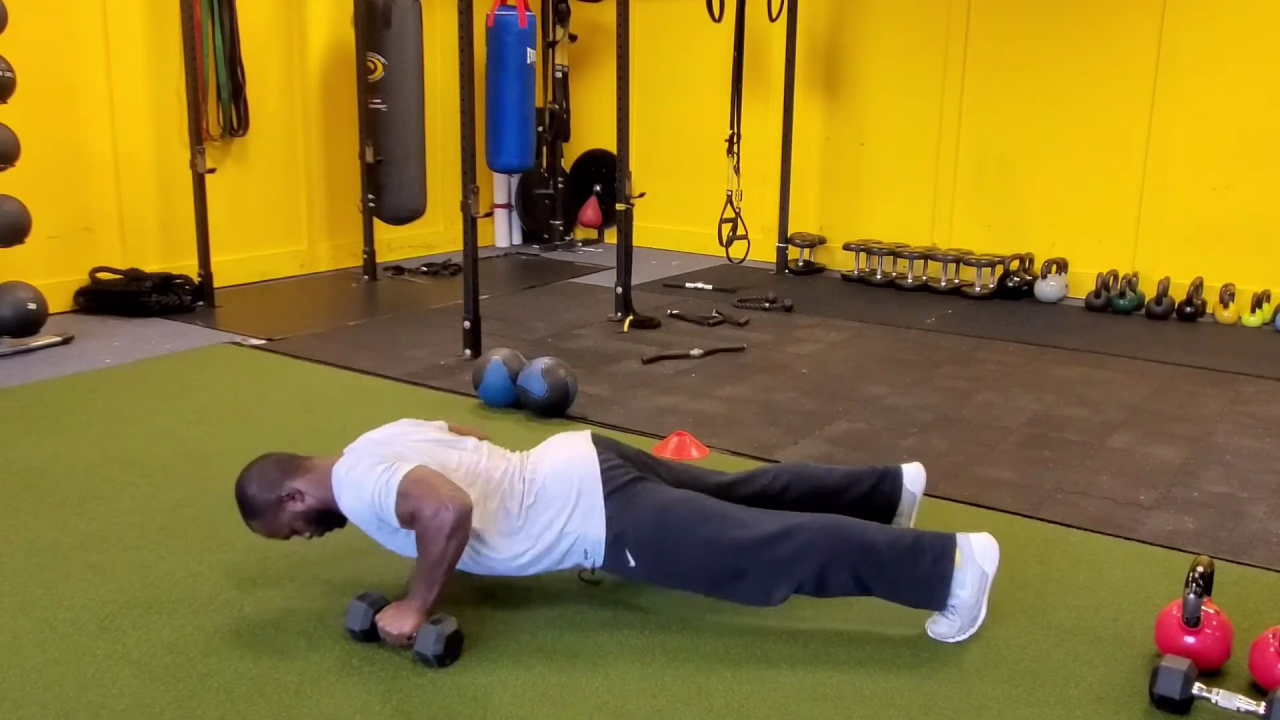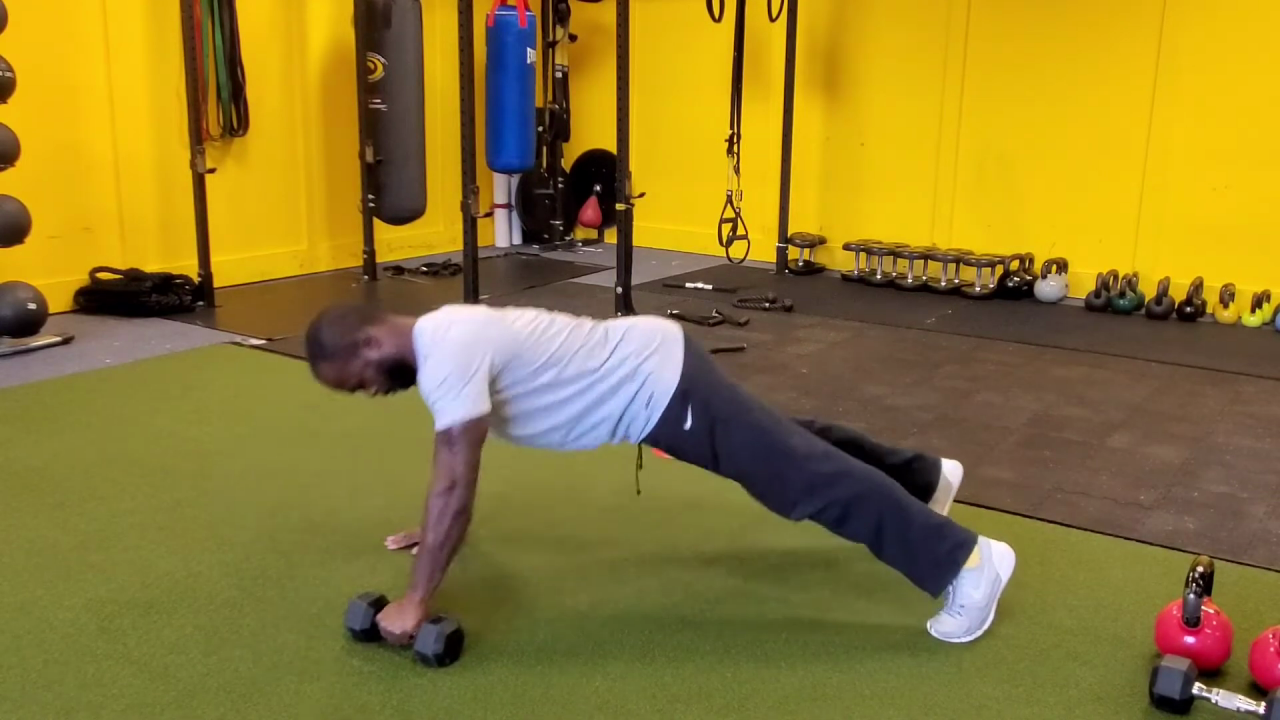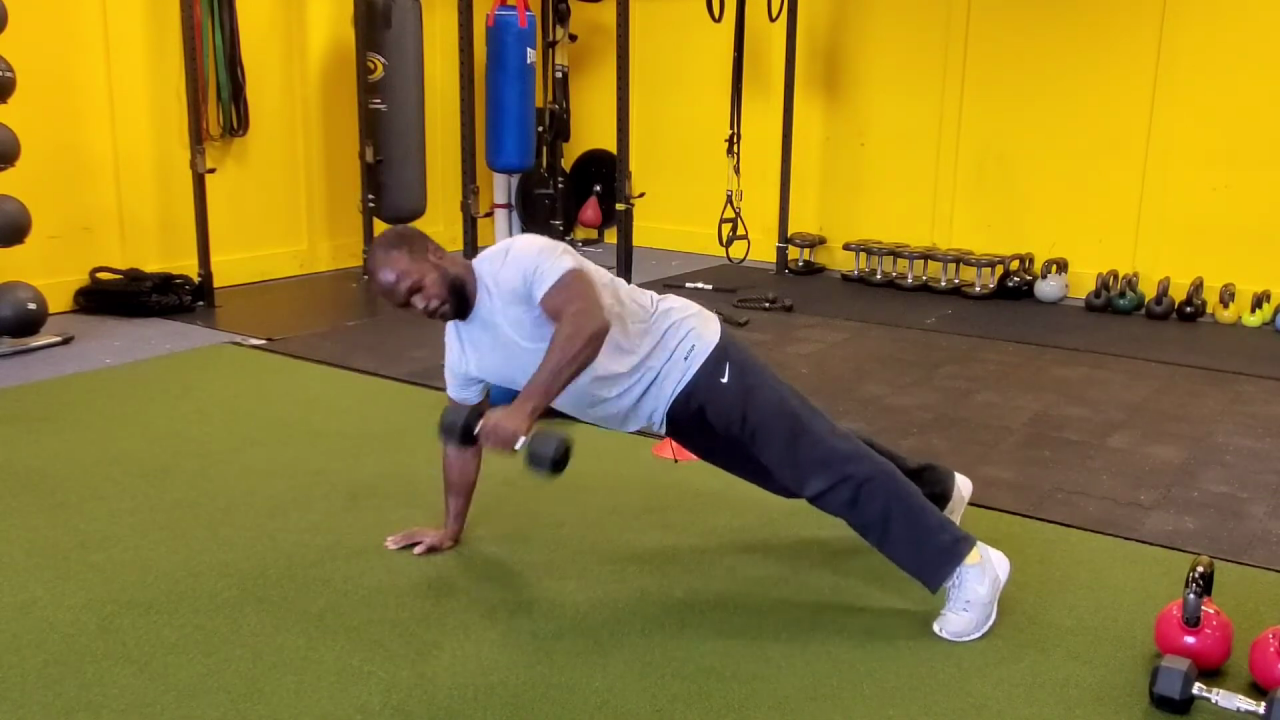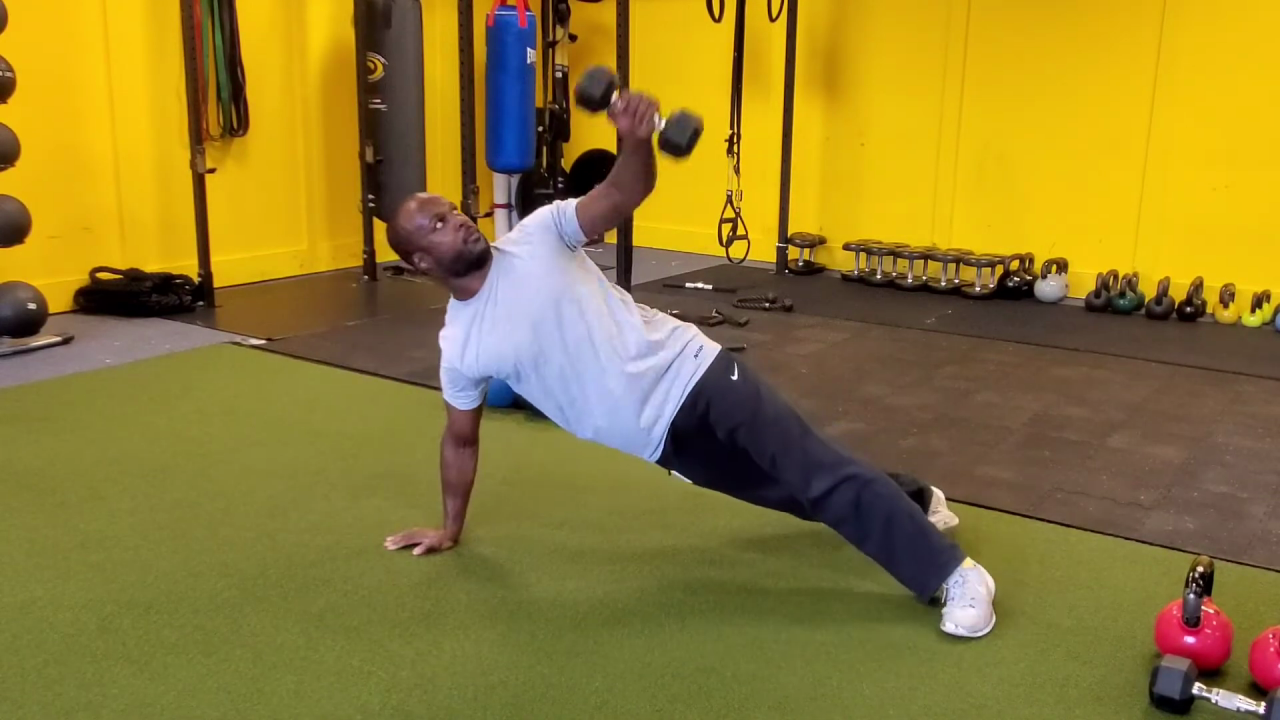
dt=0.4s
person 1, frame 1
left shoulder: (359, 485)
right shoulder: (383, 443)
left elbow: (449, 510)
left wrist: (416, 606)
right wrist: (422, 534)
left hip: (598, 518)
right hip: (581, 463)
left knee: (769, 550)
right knee: (747, 493)
left ankle: (951, 563)
right ankle: (890, 487)
person 1, frame 2
left shoulder: (444, 355)
right shoulder: (439, 337)
left elbow: (457, 482)
right elbow: (454, 453)
left wrist: (417, 599)
right wrist: (435, 525)
left hip: (657, 384)
right hip: (646, 360)
left knee: (807, 477)
right knee: (797, 445)
left ankle: (967, 563)
right ankle: (925, 479)
person 1, frame 3
left shoulder: (519, 261)
right shoulder: (462, 345)
left elbow: (591, 320)
right elbow: (465, 435)
left wrist: (526, 407)
right wrist: (450, 526)
left hip: (690, 358)
right hip: (672, 408)
left knee: (823, 462)
right knee: (799, 470)
left ankle: (966, 562)
right ankle: (935, 491)
person 1, frame 4
left shoulder: (539, 235)
right shoulder: (461, 346)
left elbow: (631, 188)
right elbow: (460, 440)
left wrist: (634, 137)
right wrist: (448, 529)
left hip: (692, 371)
right hip: (669, 439)
left knee: (828, 481)
right knee: (803, 496)
left ankle: (954, 574)
right ankle: (915, 506)
